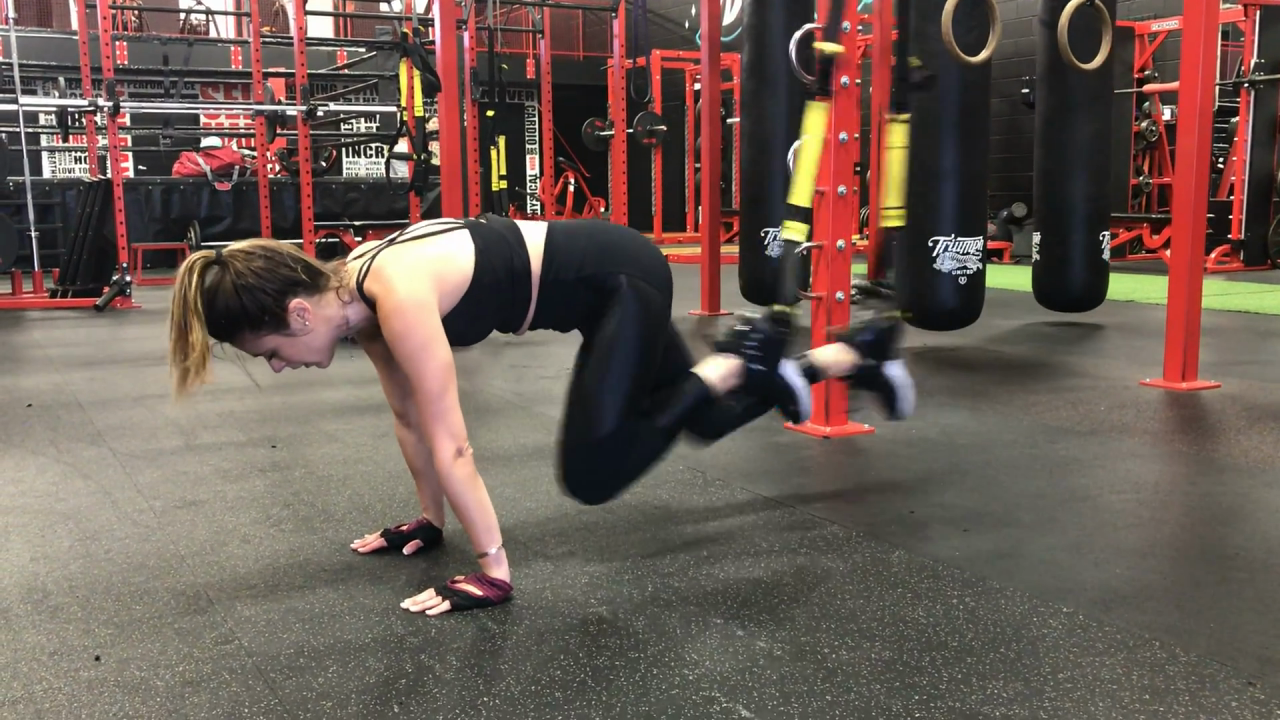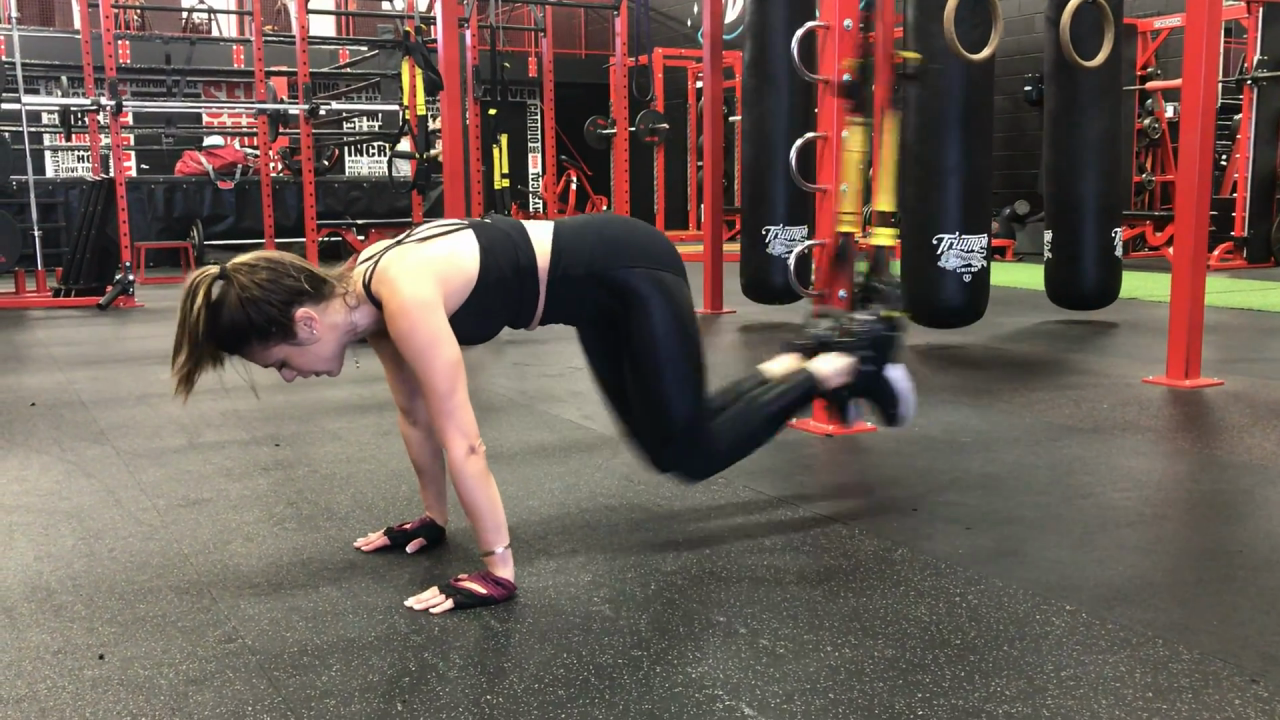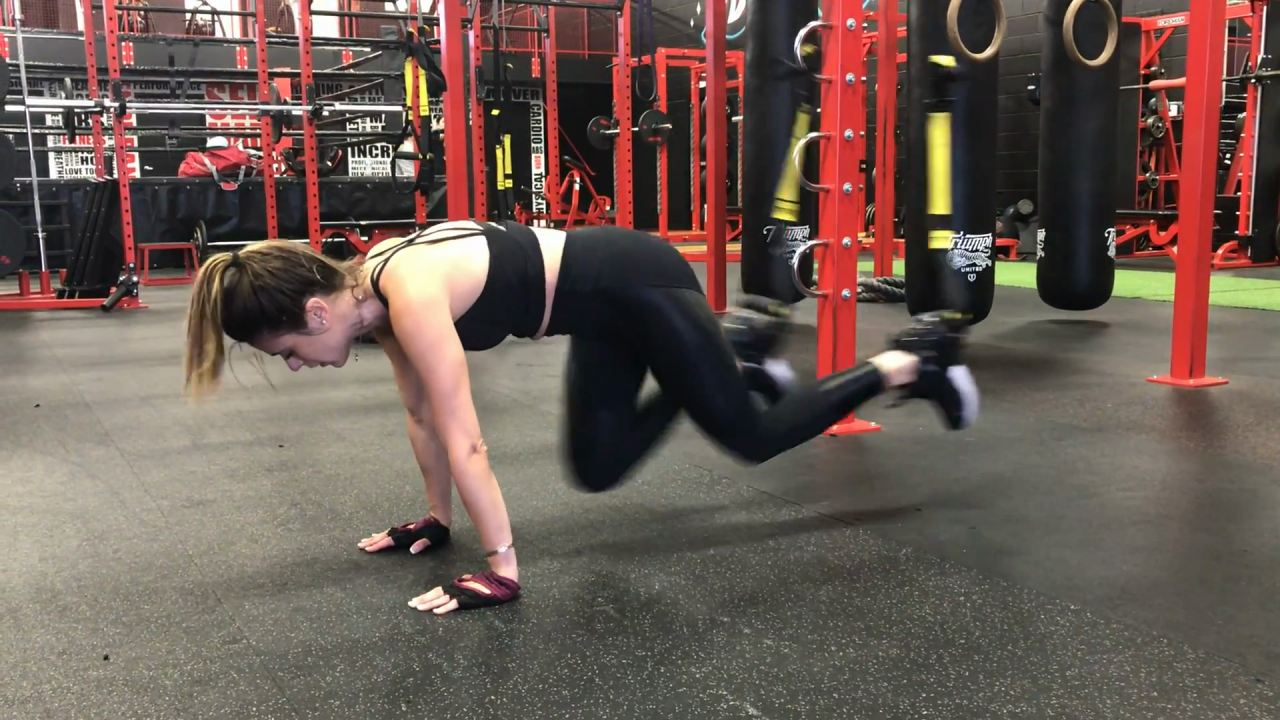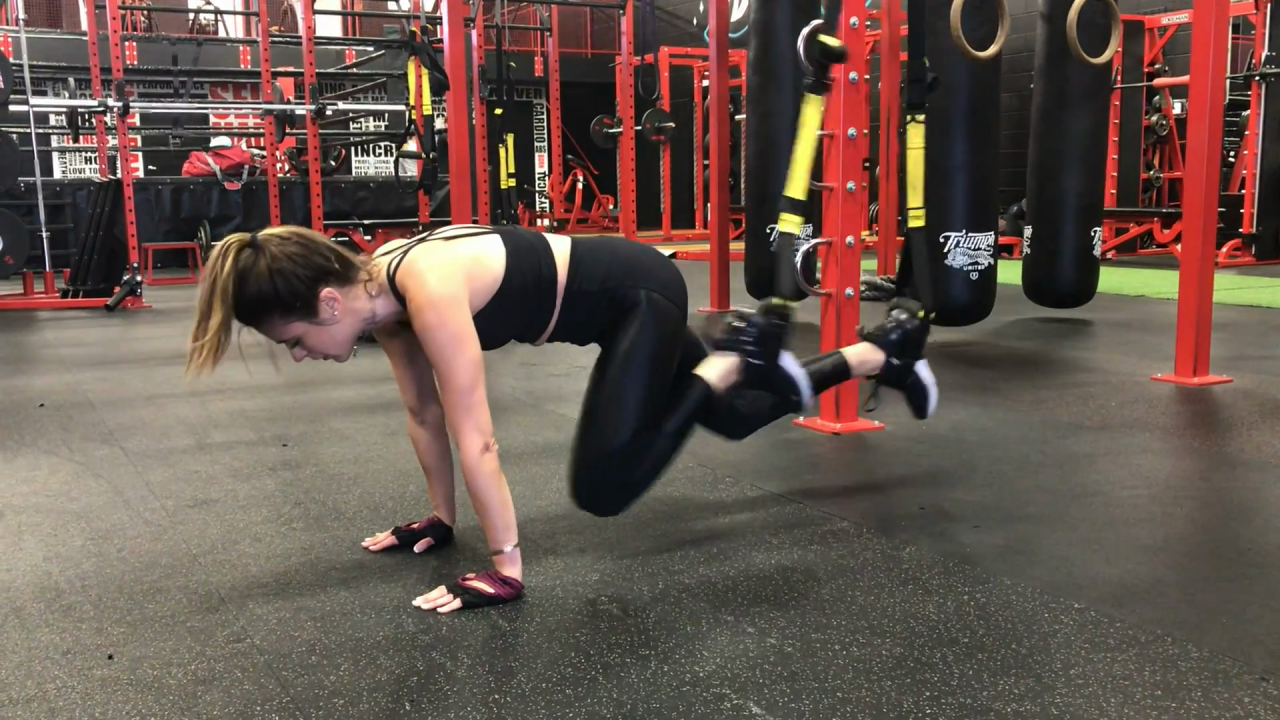
dt=0.5s
person 1, frame 1
left shoulder: (395, 296)
right shoulder: (354, 290)
left elbow: (448, 441)
right elbow: (408, 415)
left wrist: (492, 569)
right wrist: (428, 520)
left hip: (615, 277)
right hip: (588, 278)
left knee: (590, 474)
right knee: (695, 420)
left ankle: (723, 367)
right ankle: (852, 353)
person 1, frame 2
left shoulder: (403, 296)
right shoulder: (359, 291)
left elbow: (460, 439)
right elbow: (413, 413)
left wrist: (498, 568)
right wrist: (433, 519)
left hip: (626, 269)
right hip: (588, 280)
left knee: (693, 453)
right knee: (678, 437)
left ankle: (846, 366)
right ankle: (806, 359)
person 1, frame 3
left shoulder: (409, 297)
right shoulder: (373, 284)
left elbow: (463, 440)
right elbow: (421, 415)
left wrist: (503, 569)
right wrist: (438, 518)
left hip: (633, 283)
right hip: (598, 292)
left knee: (754, 432)
right knee: (597, 469)
left ankle: (918, 362)
right ankle: (734, 342)
person 1, frame 4
left shoulder: (426, 291)
right shoulder: (376, 284)
left elbow: (473, 437)
right elbow: (424, 413)
left wrist: (506, 568)
right wrist: (440, 518)
left hip: (636, 290)
right hip: (600, 296)
left knee: (600, 489)
right knee: (734, 417)
left ankle: (735, 363)
right ankle: (885, 350)
